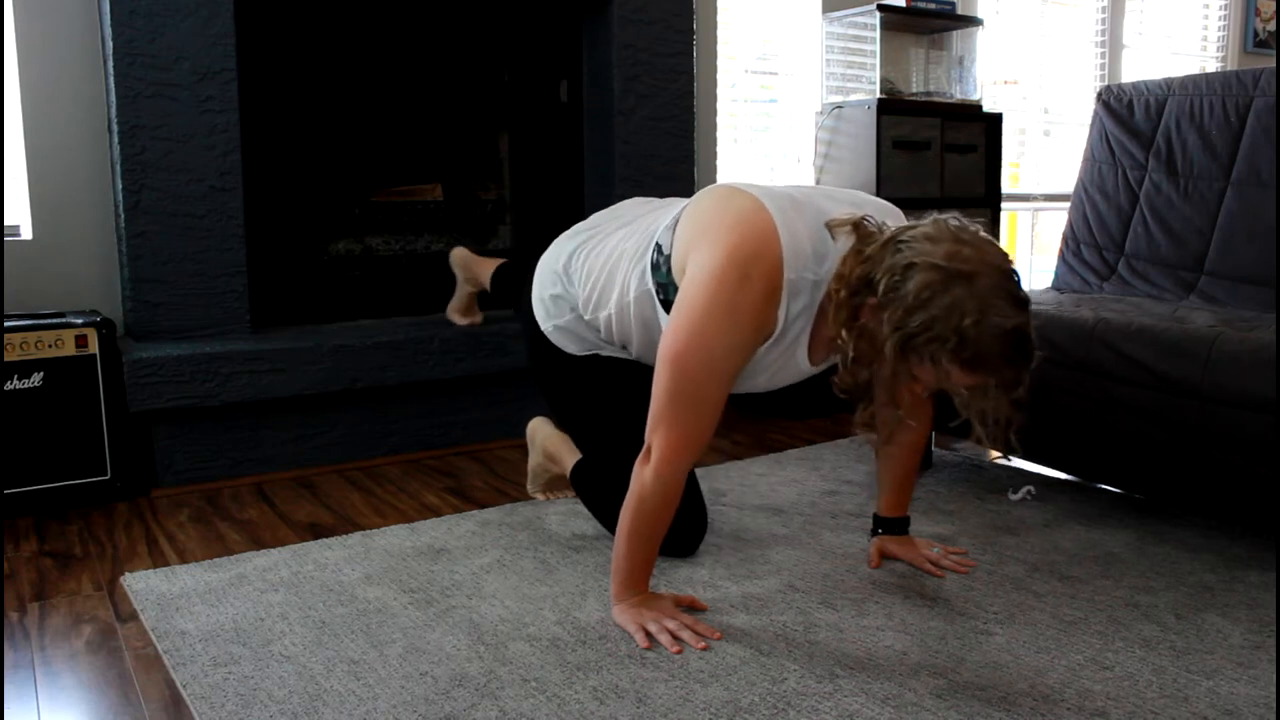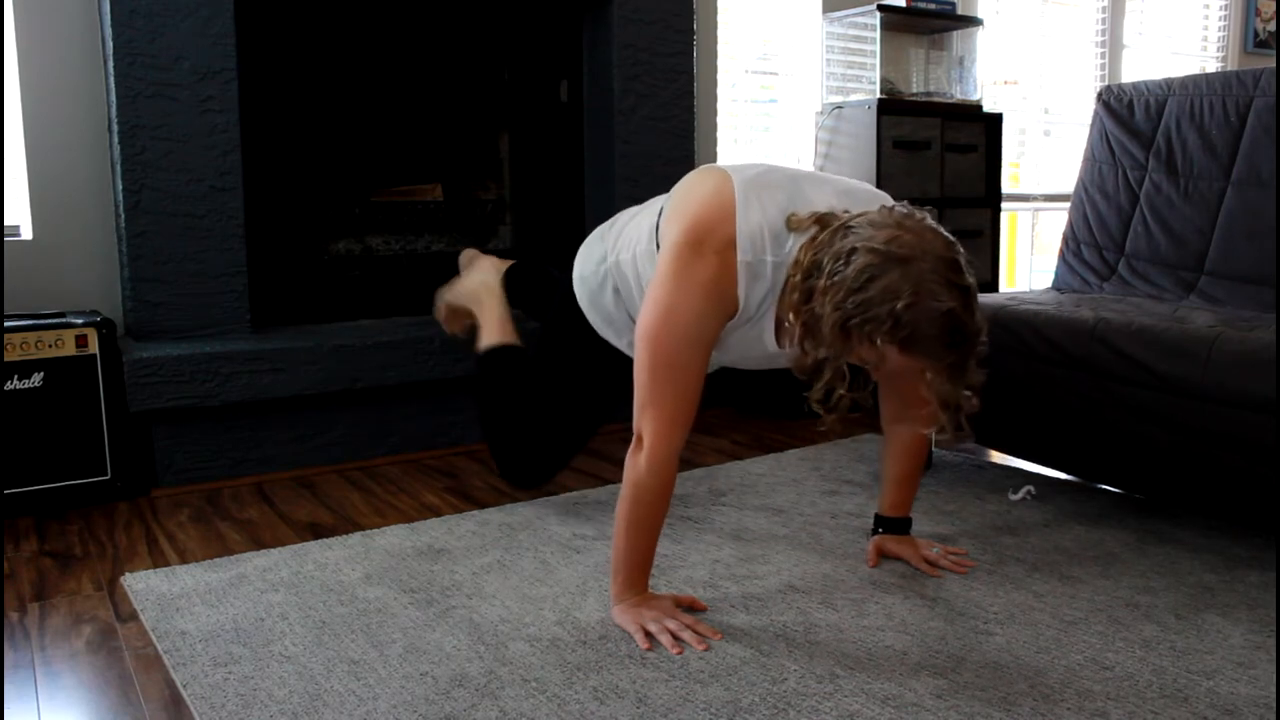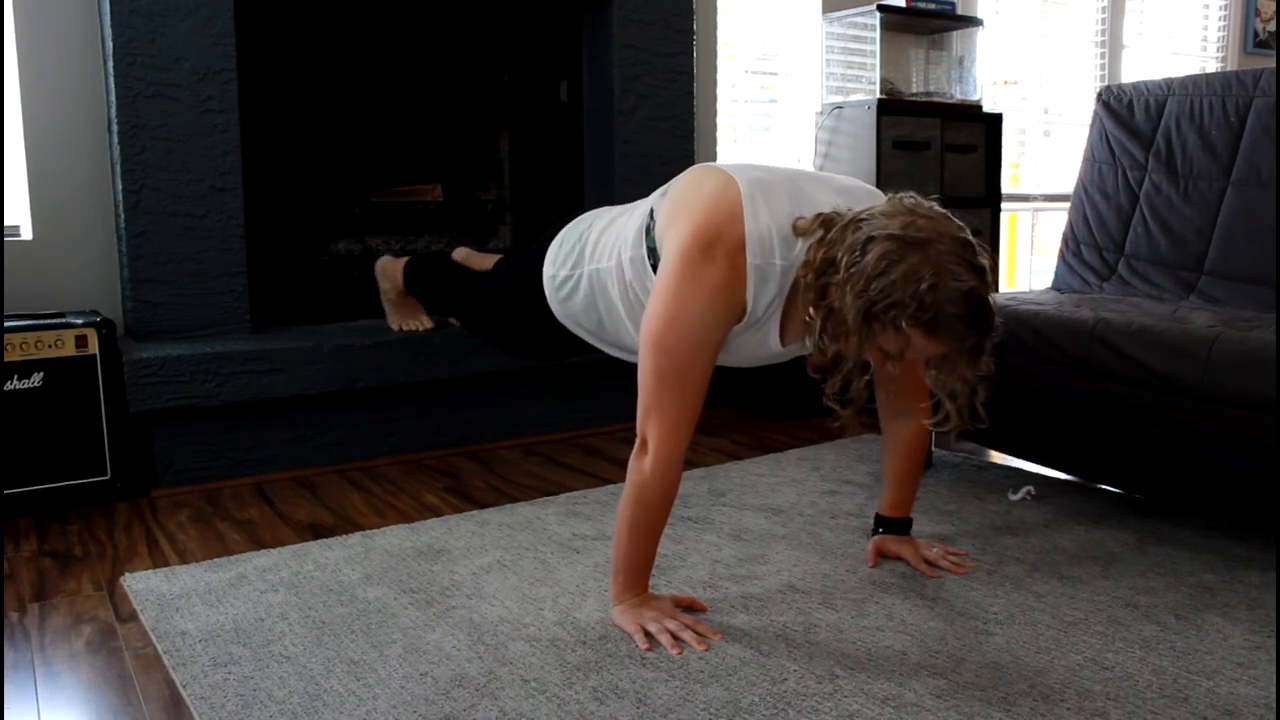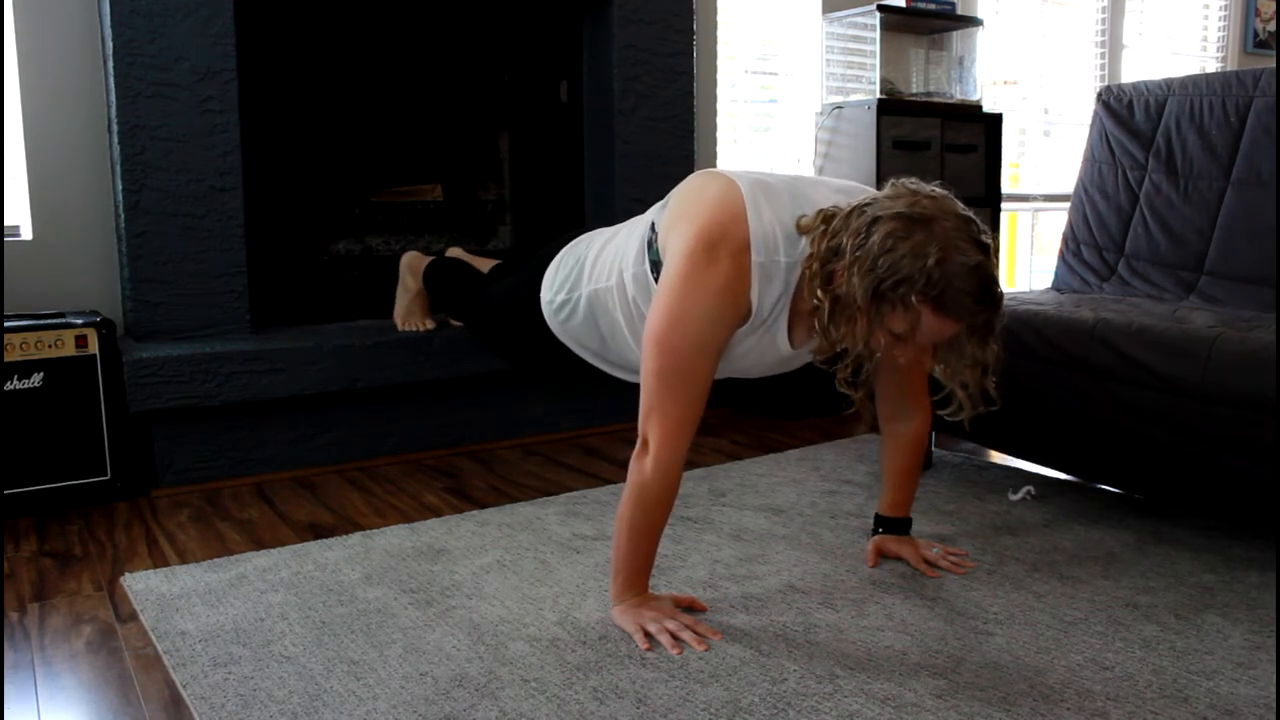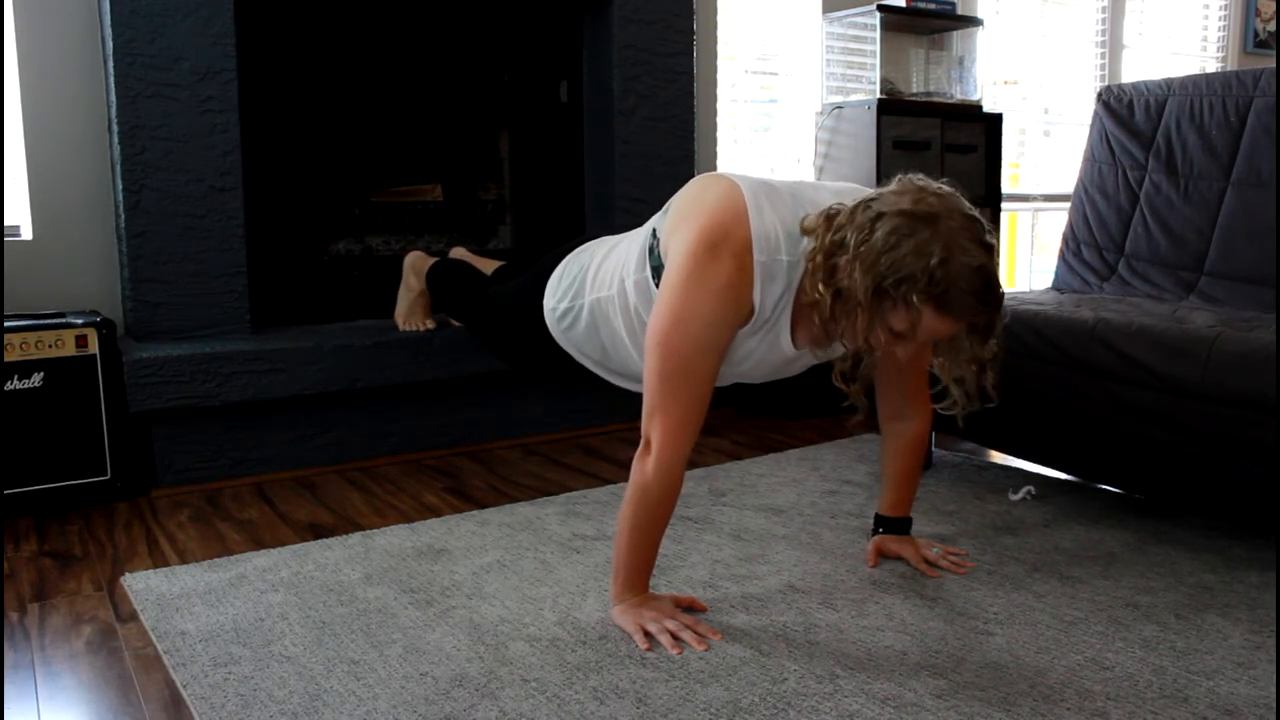
dt=1s
person 1, frame 1
left shoulder: (898, 268)
right shoulder: (744, 275)
left elbow: (905, 415)
right elbow: (666, 455)
left wrist: (891, 526)
right wrist: (629, 597)
left hip: (639, 261)
right hip: (578, 319)
right knee: (678, 530)
left ankle: (478, 269)
right ankle: (557, 446)
person 1, frame 2
left shoulder: (892, 262)
right shoulder: (713, 254)
left elbow: (909, 410)
right elbow: (654, 441)
left wrist: (893, 525)
right wrist: (628, 596)
left hip: (684, 312)
right hip: (613, 298)
right knee: (524, 460)
left ankle: (495, 269)
right ankle: (485, 289)
person 1, frame 3
left shoulder: (889, 259)
right shoulder: (718, 257)
left elbow: (907, 409)
right elbow: (658, 444)
left wrist: (893, 525)
right wrist: (629, 597)
left hip: (634, 283)
right hip: (579, 285)
right knee: (487, 307)
left ankle: (477, 259)
right ankle: (401, 273)
person 1, frame 4
left shoulder: (895, 262)
right shoulder: (722, 255)
left elbow: (907, 413)
right elbow: (659, 444)
left wrist: (892, 525)
right wrist: (628, 596)
left hip: (642, 304)
right hip: (576, 298)
right knee: (487, 309)
left ankle: (471, 261)
right ankle: (426, 273)
person 1, frame 5
left shoulder: (900, 273)
right shoulder: (725, 256)
left elbow: (907, 413)
right elbow: (663, 444)
left wrist: (892, 525)
right wrist: (628, 596)
left hip: (637, 302)
right hip: (578, 309)
right knee: (491, 311)
left ankle: (475, 261)
right ankle: (431, 273)
